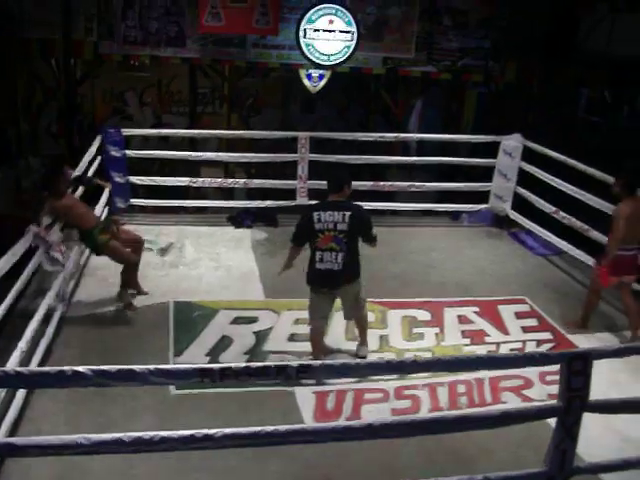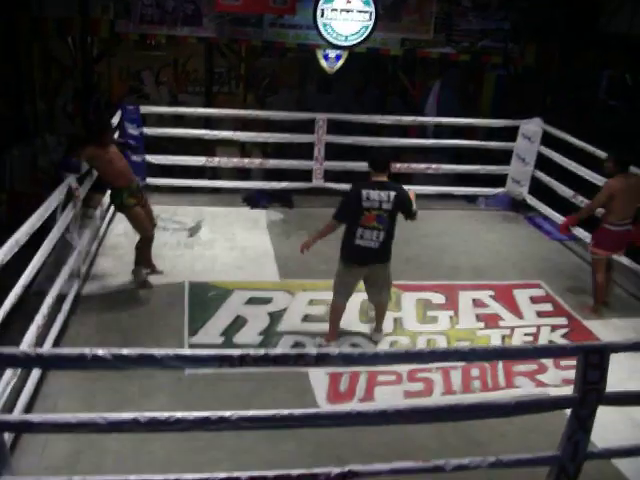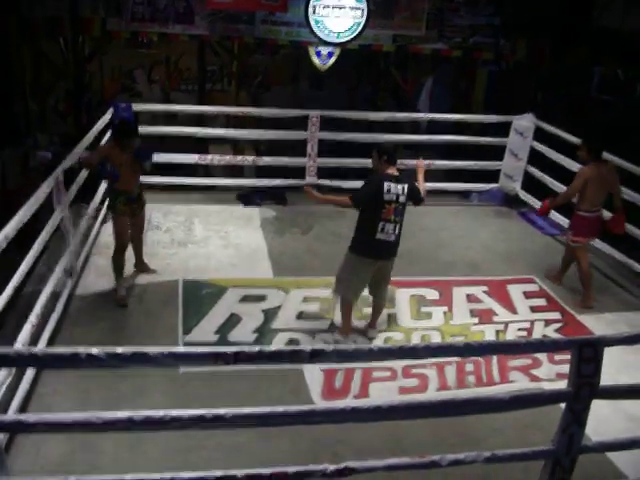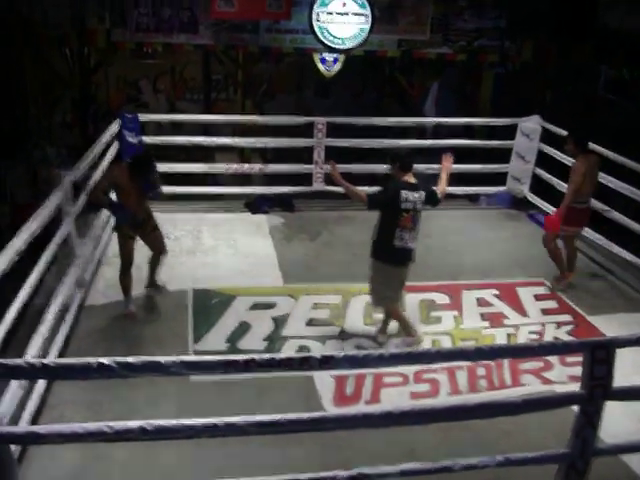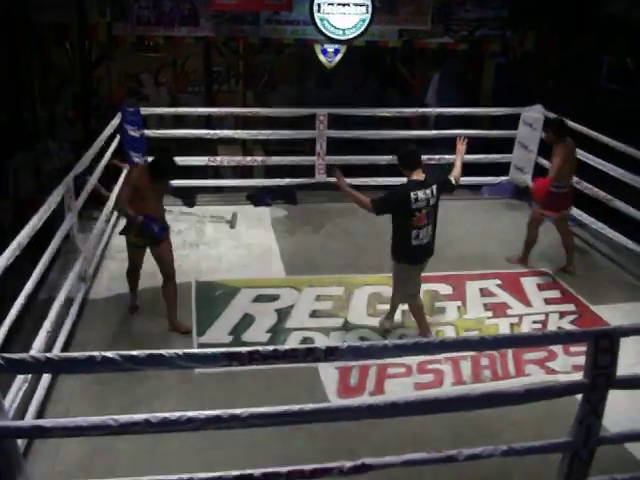
dt=0.3s
person 1, frame 1
left shoulder: (311, 213)
right shoulder: (357, 212)
left elbow: (296, 245)
right elbow: (372, 242)
left wrist: (289, 262)
right wrist: (372, 235)
left hip: (319, 277)
right hip: (347, 276)
left knee: (318, 321)
right knee: (358, 310)
left ankle: (317, 360)
right ankle: (363, 345)
person 1, frame 2
left shoulder: (358, 190)
right shoulder: (398, 192)
left elbow: (337, 221)
right elbow: (412, 215)
left wrist: (313, 239)
right wrist: (412, 197)
left hip: (353, 254)
right hip: (380, 256)
left knee: (340, 296)
right knee: (381, 294)
left ankle: (331, 339)
right ankle: (378, 330)
person 1, frame 3
left shoulder: (376, 181)
right shoulder: (406, 185)
left elbow: (352, 203)
right elbow: (420, 197)
left wrist: (320, 198)
right wrist: (420, 173)
left hip: (364, 248)
right hip: (389, 249)
left knee: (346, 289)
right knee: (380, 291)
left ankle: (345, 332)
right ankle: (372, 326)
person 1, frame 4
left shoulder: (394, 190)
right shoulder: (422, 192)
left elbow: (366, 199)
right elbow: (440, 193)
left wrist: (340, 181)
right wrist: (445, 171)
left hip: (386, 255)
right hip: (405, 254)
left knee: (385, 297)
right knee: (392, 294)
left ankle: (411, 333)
right ankle: (383, 330)
person 1, frame 5
left shoulder: (402, 193)
right shoulder: (435, 183)
left elbow: (371, 206)
right elbow: (454, 178)
left wrist: (345, 187)
right wrist: (459, 155)
left hip: (407, 252)
right hip: (426, 249)
left knee: (410, 293)
right knee: (402, 284)
left ankle: (425, 334)
right ankle: (389, 317)
person 2, frame 1
left shoulder: (64, 195)
right shoulder: (54, 204)
left hip: (102, 226)
right hip: (95, 235)
left knee: (138, 242)
right knee: (131, 260)
left ankle: (134, 284)
right ankle: (124, 293)
person 2, frame 2
left shoulder: (110, 144)
right shoulder: (91, 151)
left hip: (135, 189)
right hip: (122, 195)
left knee: (150, 226)
right knee: (147, 234)
left ankle: (147, 263)
right ankle: (138, 272)
person 2, frame 3
left shoulder: (134, 145)
right shoulder: (109, 148)
left elbow: (145, 167)
right elbow: (87, 162)
left wrist: (144, 158)
right wrist: (102, 168)
left hip: (137, 195)
right hip: (120, 199)
left knee: (138, 232)
right knee: (122, 244)
left ankle: (140, 263)
right ankle: (119, 285)
person 2, frame 4
left shoulder: (147, 167)
right shoulder: (117, 173)
left elbow: (155, 190)
right elbow: (94, 196)
left wrist: (153, 186)
right wrist: (113, 206)
left hip: (145, 216)
right hip: (125, 221)
left knee: (160, 249)
right knee: (127, 264)
left ankle: (151, 280)
right ankle: (128, 301)
person 2, frame 5
left shoulder: (162, 177)
right shoulder: (136, 174)
right elbow: (121, 204)
right wrist: (142, 221)
left hip: (159, 227)
right hip: (137, 229)
left knee: (169, 274)
right knee: (134, 269)
left ankle: (173, 320)
right ankle: (133, 297)
person 3, frame 1
left shoulder: (623, 209)
left elbow: (616, 239)
left wrist: (606, 263)
left hip: (618, 257)
left knee: (594, 290)
right knee: (625, 294)
left ankle: (583, 323)
person 3, frame 2
left shoulder: (612, 184)
left elbow: (592, 207)
left wrist: (573, 219)
left hip: (608, 231)
right hip: (624, 231)
left knee: (598, 269)
right knee: (607, 262)
left ankle: (596, 307)
right ankle: (605, 296)
person 3, frame 3
left shoulder: (586, 171)
right shoulder: (609, 169)
left elbow: (569, 194)
right elbow: (617, 192)
left wrist: (550, 204)
right wrist: (618, 213)
left hip: (582, 218)
right hip: (597, 217)
left knee: (581, 257)
right knee: (571, 247)
left ankle: (587, 297)
right ankle: (558, 276)
person 3, frame 4
left shoulder: (580, 164)
right shoulder: (593, 159)
left elbow: (572, 188)
left wrist: (561, 209)
left hip: (573, 208)
right hip: (584, 208)
left knee: (548, 240)
right knee: (569, 242)
left ankle: (565, 274)
right ankle: (565, 275)
person 3, frame 5
left shoulder: (559, 149)
right shoulder: (569, 143)
left elbow: (556, 166)
left wrist: (547, 181)
left hip: (554, 193)
right hip: (566, 192)
left knee: (533, 225)
right knee: (564, 228)
left ankle: (523, 259)
right ankle: (570, 265)
